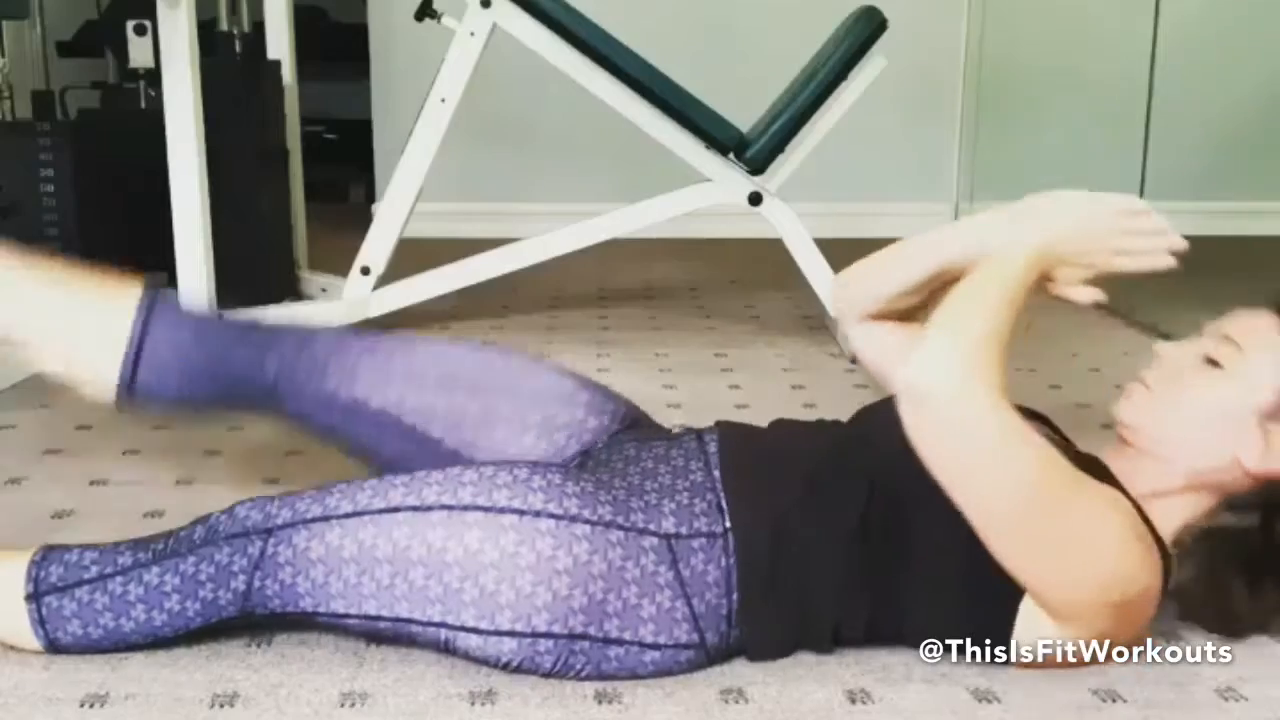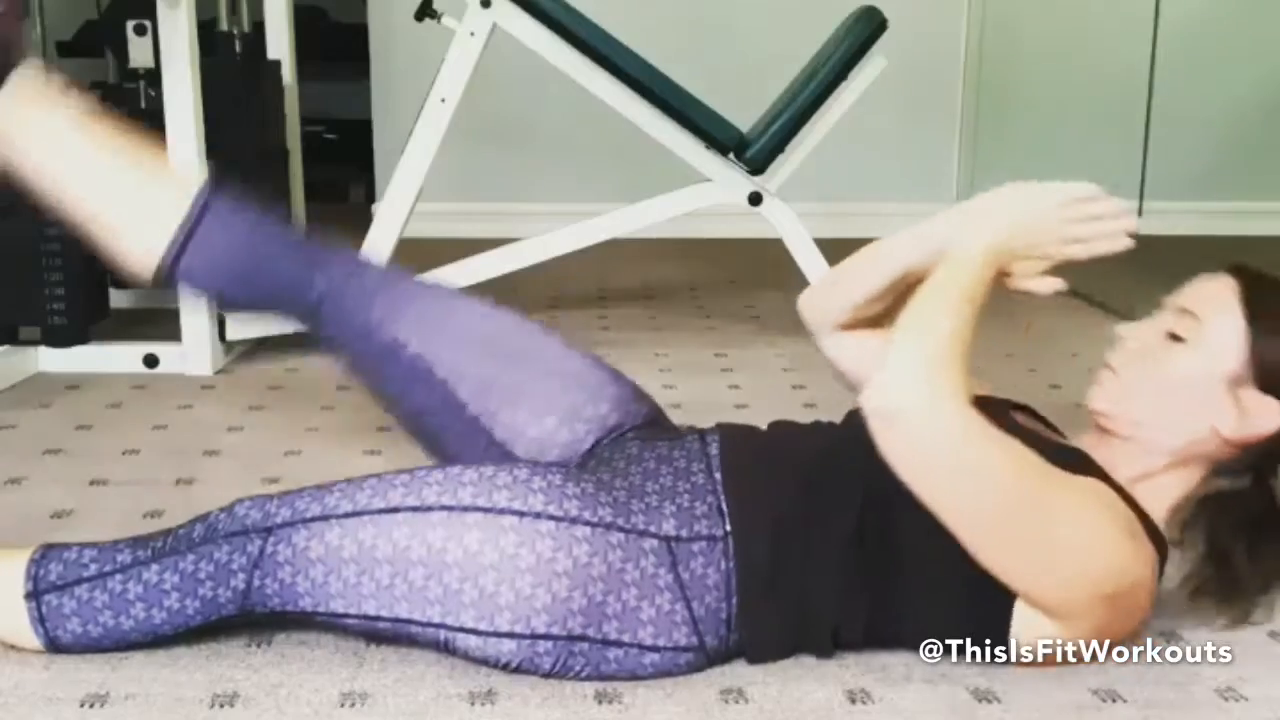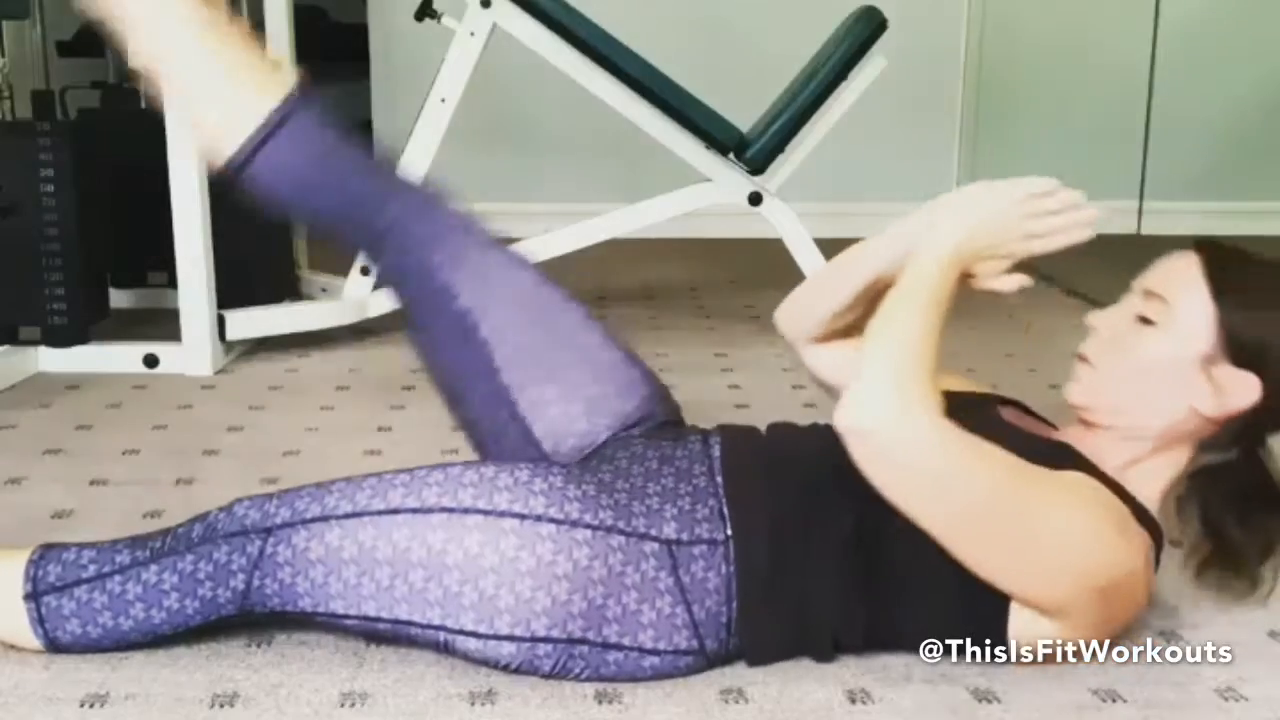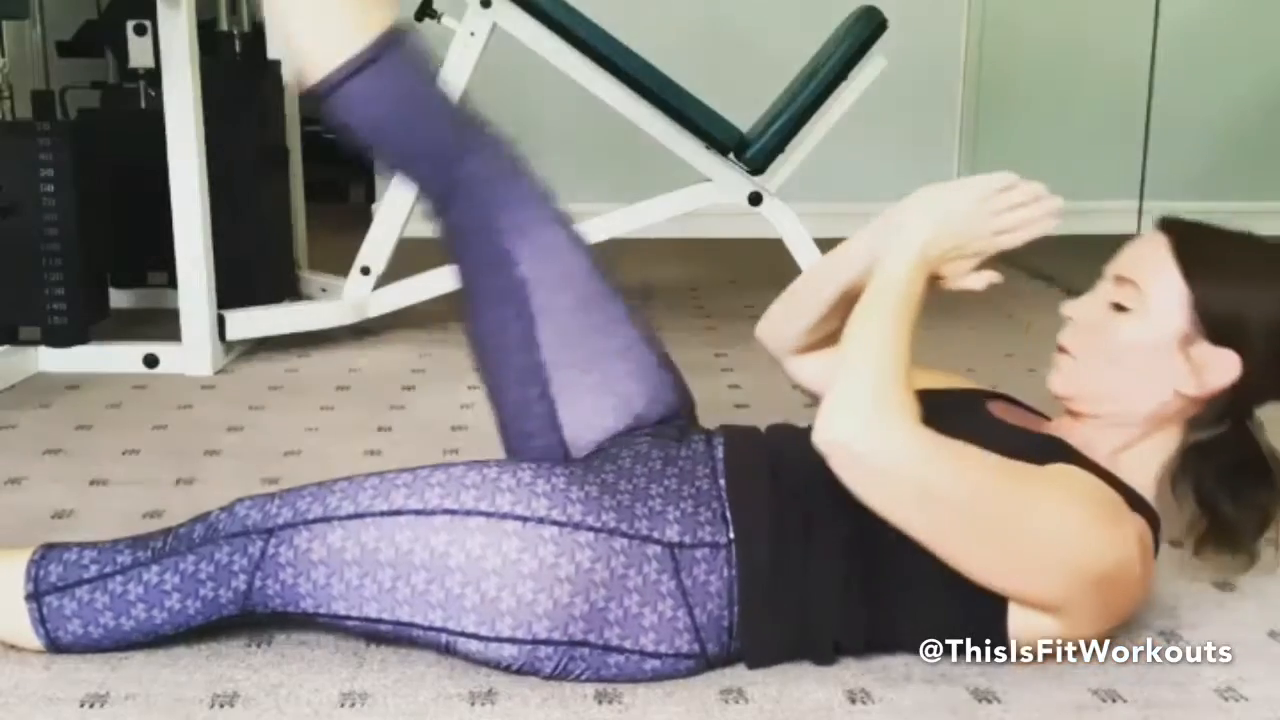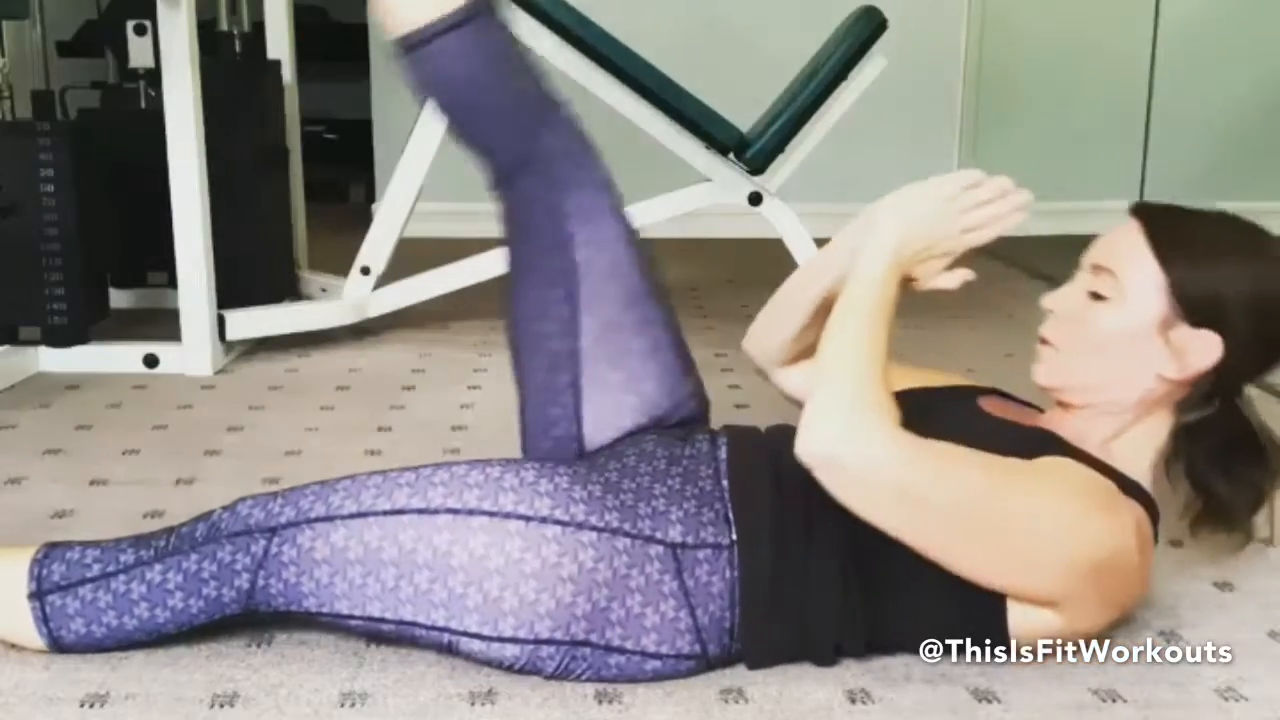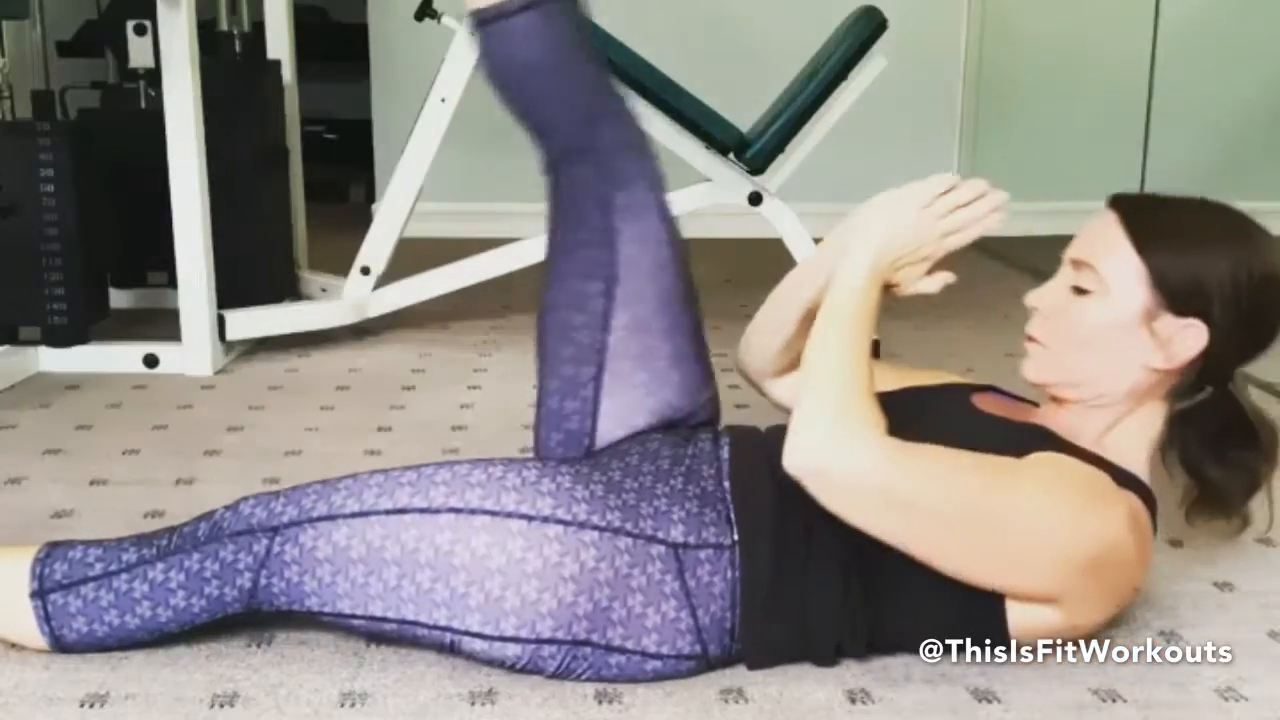
dt=0.1s
person 1, frame 1
left shoulder: (1102, 569)
right shoulder: (1043, 470)
left elbow: (931, 392)
right elbow: (862, 301)
left wrist: (1033, 255)
right wrist: (1015, 233)
left hip: (670, 579)
right hip: (671, 473)
left knee: (263, 551)
right knee: (271, 359)
person 1, frame 2
left shoulder: (1100, 560)
right shoulder: (1036, 445)
left elbow: (909, 414)
right elbow: (834, 313)
left wrist: (975, 252)
right wrist: (979, 228)
left hip: (660, 570)
right hip: (657, 467)
left knee: (254, 548)
right knee: (309, 271)
person 1, frame 3
left shoulder: (1097, 553)
right shoulder: (1035, 447)
left elbow: (880, 426)
right elbow: (815, 329)
left wrist: (944, 250)
right wrist: (937, 234)
left hip: (664, 574)
right hip: (658, 468)
left knee: (254, 546)
right knee: (380, 208)
person 1, frame 4
left shoulder: (1095, 545)
right shoulder: (1031, 444)
left elbow: (862, 439)
right elbow: (794, 337)
left wrist: (915, 257)
right wrist: (904, 233)
left hip: (664, 577)
right hip: (663, 466)
left knee: (256, 546)
right knee: (467, 173)
person 1, frame 5
left shoulder: (1093, 537)
right shoulder: (1037, 431)
left elbow: (846, 448)
right elbow: (782, 350)
left wrist: (885, 258)
right wrist: (874, 241)
left hip: (666, 578)
right hip: (663, 469)
left knee: (255, 547)
right knee: (540, 164)
person 1, frame 6
left shoulder: (1091, 531)
right shoulder: (1033, 427)
left elbow: (832, 458)
right elbow: (774, 358)
left wrist: (866, 266)
right wrist: (854, 247)
left hip: (664, 579)
right hip: (667, 467)
left knee: (259, 545)
right knee: (599, 154)
